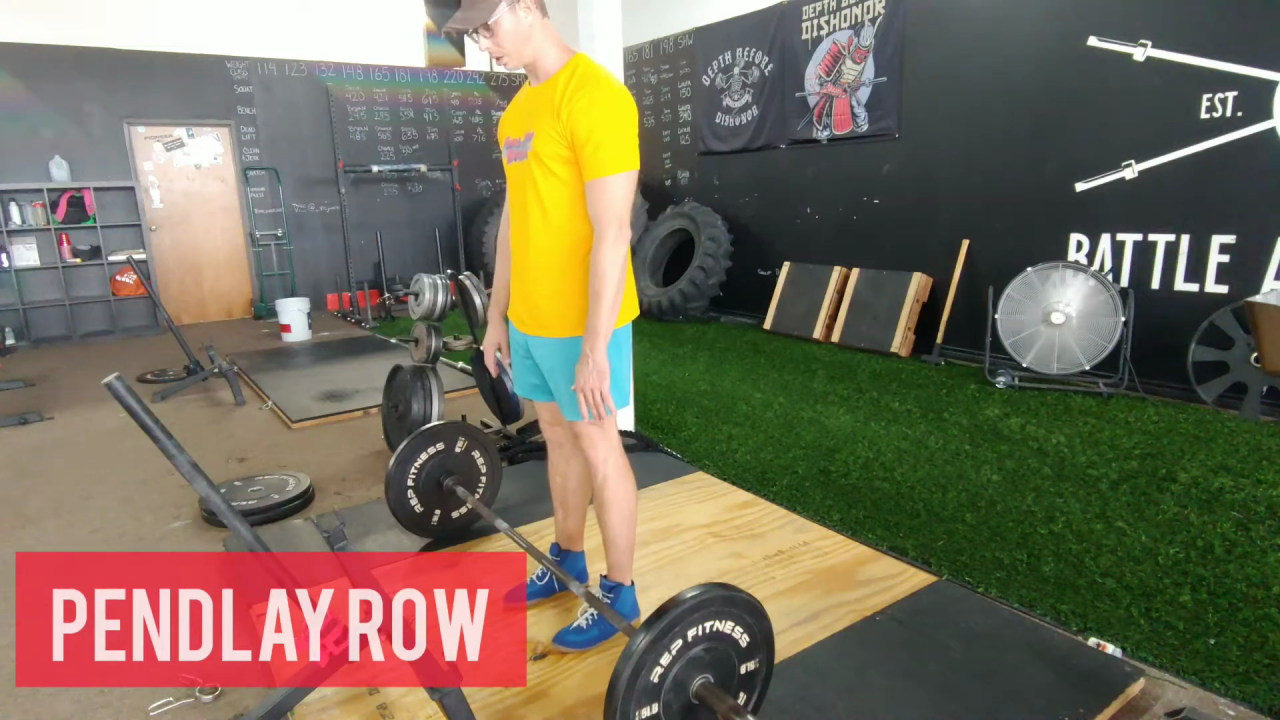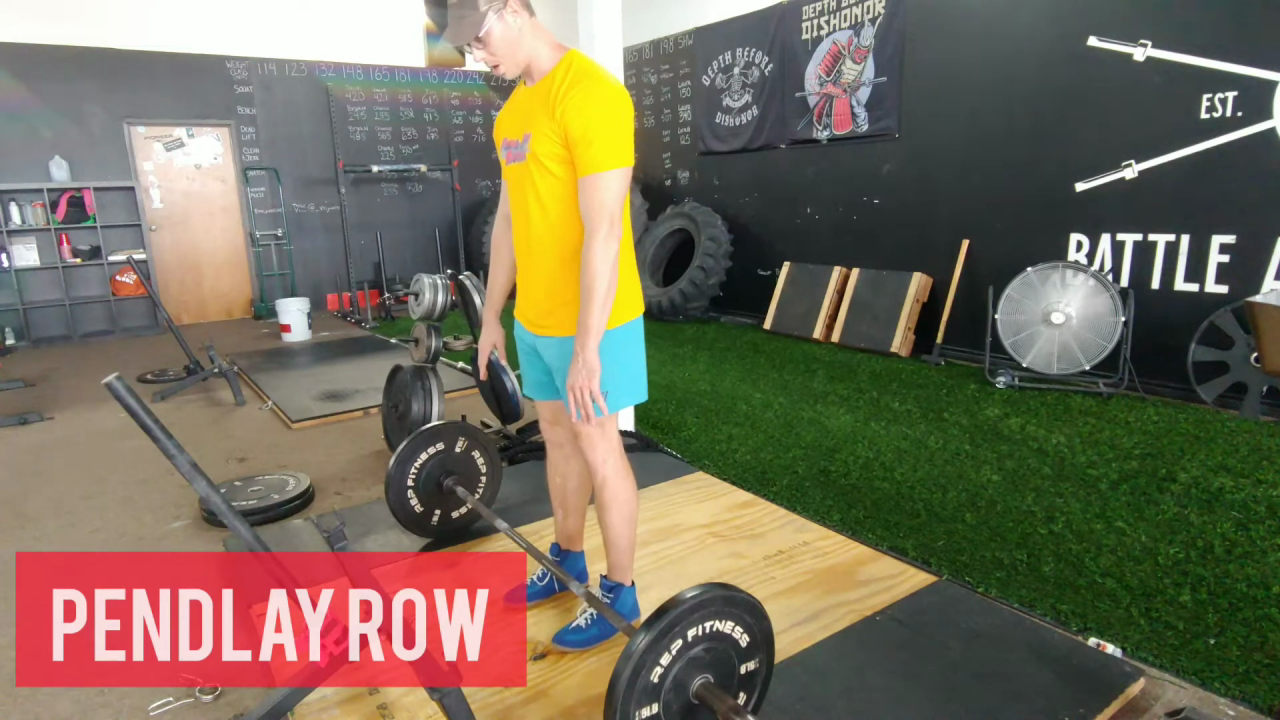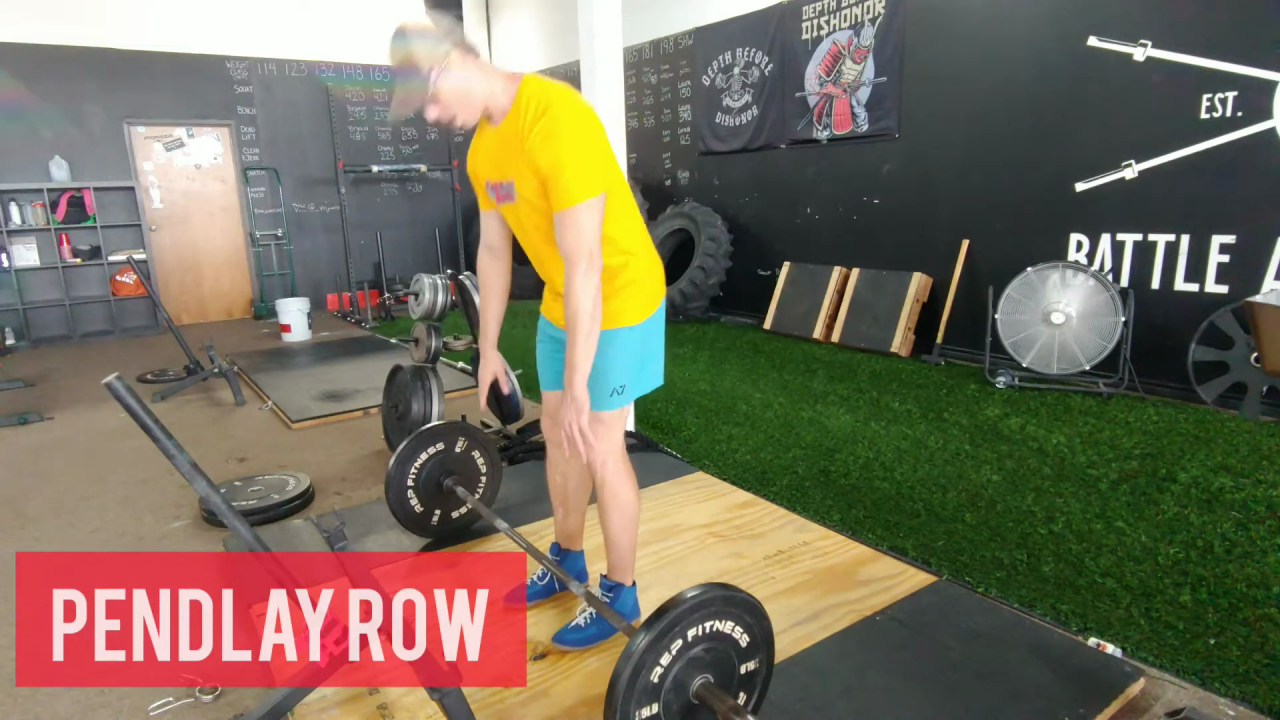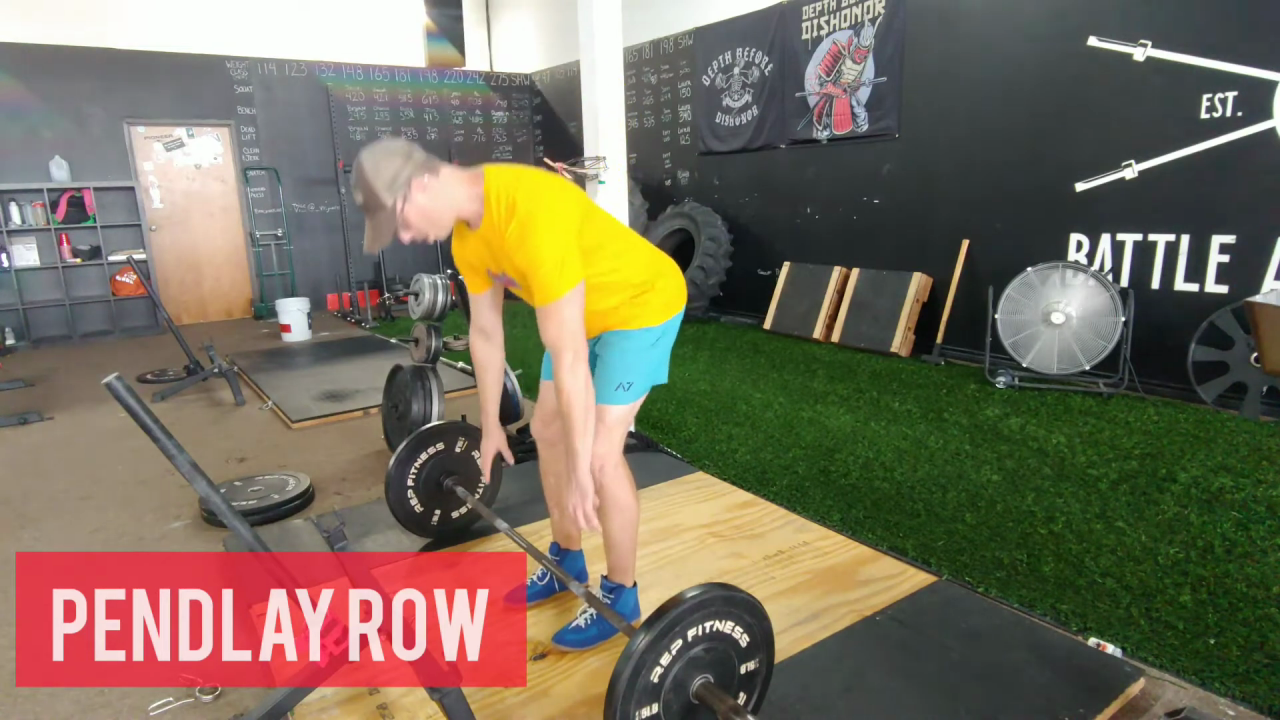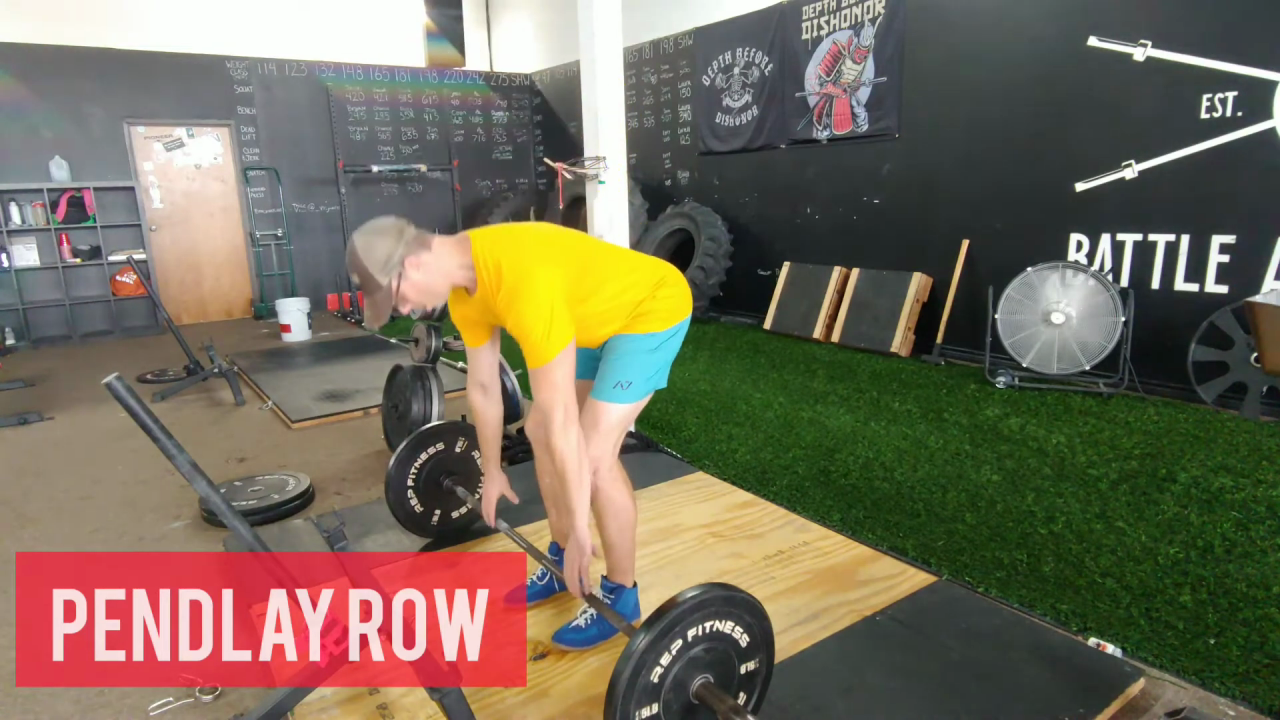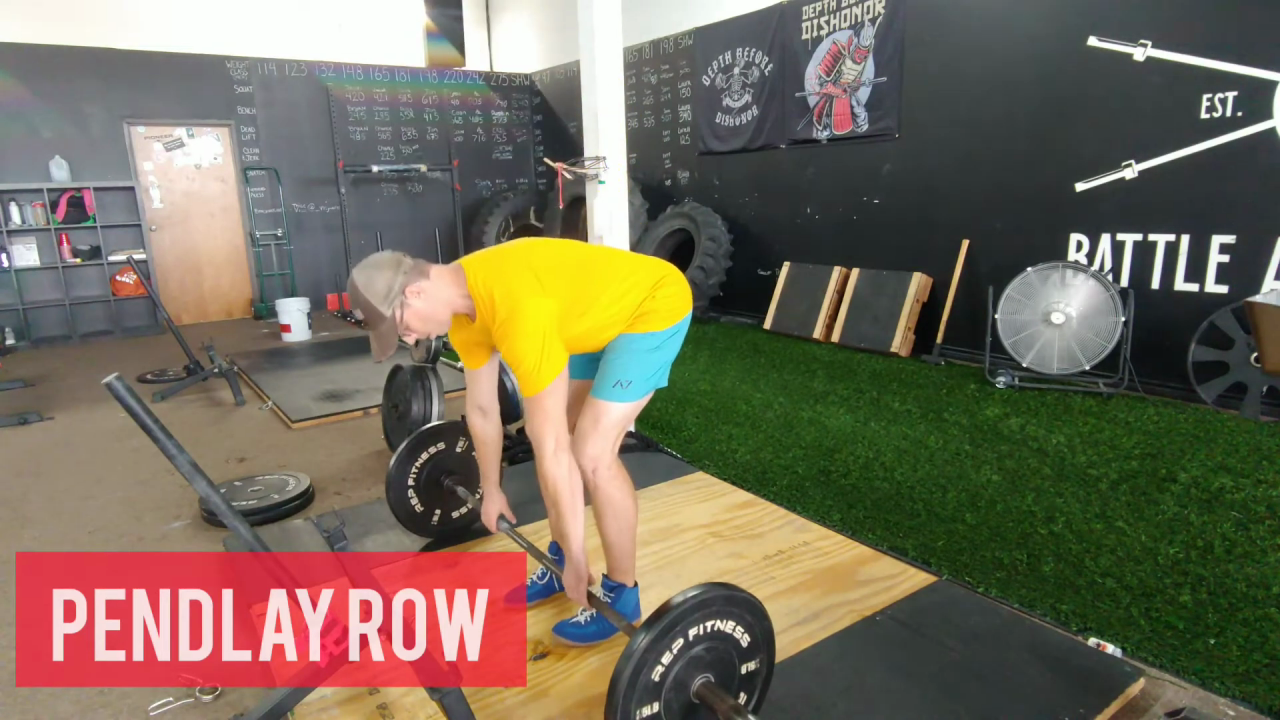
dt=0.3s
person 1, frame 1
left shoulder: (596, 97)
right shoulder: (519, 109)
left elbow: (612, 234)
left wrist: (596, 348)
right wrist: (496, 314)
left hip: (581, 321)
right hip: (532, 316)
left knee: (597, 446)
right knee: (558, 436)
left ankle: (619, 593)
right ankle: (567, 560)
person 1, frame 2
left shoulder: (591, 94)
right shoulder: (514, 108)
left elbow: (603, 231)
left wrist: (588, 347)
right wrist: (492, 314)
left hip: (590, 319)
right hip: (536, 315)
left knee: (596, 446)
right knee: (558, 436)
left ankle: (619, 594)
right ankle: (567, 561)
person 1, frame 3
left shoulder: (559, 123)
right shoulder: (485, 147)
left elbow: (584, 265)
right elbow: (493, 250)
left wrist: (578, 386)
right wrist: (487, 346)
left hip: (621, 300)
right hip: (561, 305)
left knee: (597, 443)
right knee: (556, 431)
left ankle: (620, 595)
right ankle: (566, 562)
person 1, frame 4
left shoulder: (533, 220)
right shoulder: (465, 232)
left elbow: (568, 361)
right elbow: (485, 333)
left wrist: (579, 474)
right wrist: (490, 425)
left hip: (643, 302)
right hip: (589, 313)
left knee: (599, 451)
right knee: (546, 429)
left ankle: (620, 596)
right ankle: (566, 561)
person 1, frame 5
left shoulder: (523, 284)
right shoulder: (462, 286)
left elbow: (563, 421)
right elbow: (482, 386)
left wrist: (580, 532)
right wrist: (491, 471)
left hip: (653, 310)
right hip: (602, 311)
left knee: (593, 454)
right knee: (538, 431)
left ankle: (621, 596)
right ankle: (560, 563)
person 1, frame 6
left shoulder: (518, 312)
right shoulder: (461, 302)
left elbow: (555, 450)
right elbow: (481, 408)
left wrist: (576, 559)
right wrist: (490, 491)
left hip: (654, 306)
right hip: (604, 311)
left knee: (593, 453)
right knee: (541, 430)
left ankle: (621, 595)
right ankle: (557, 561)
